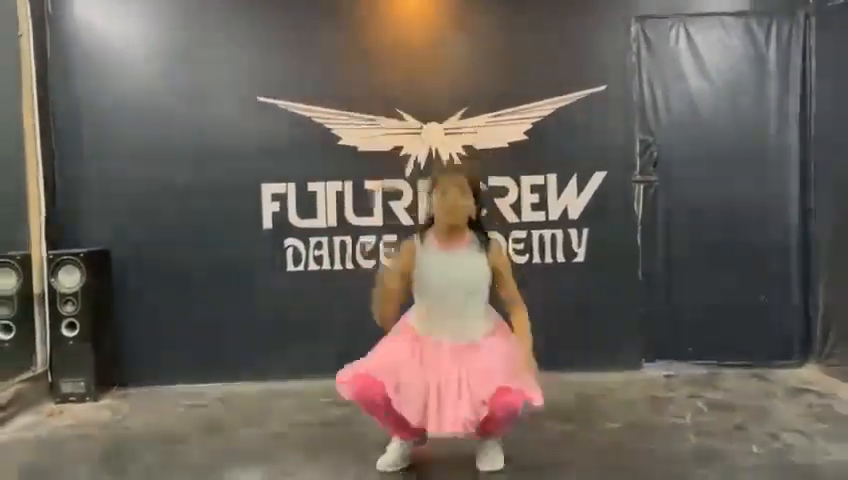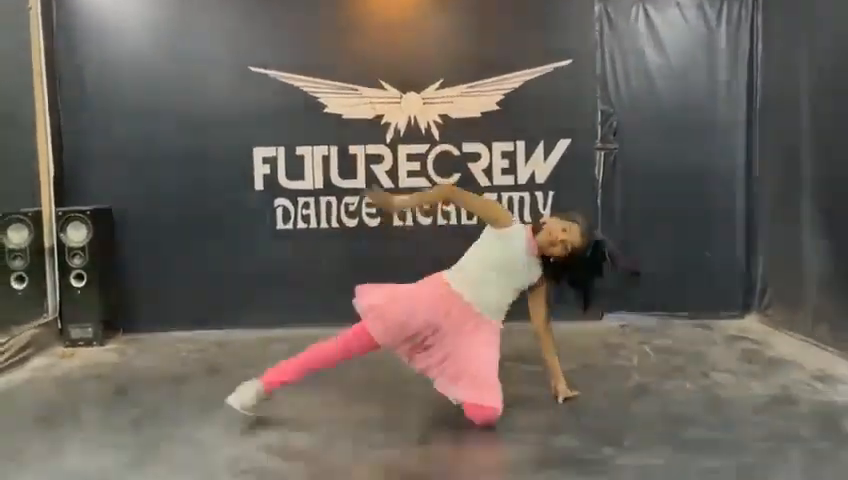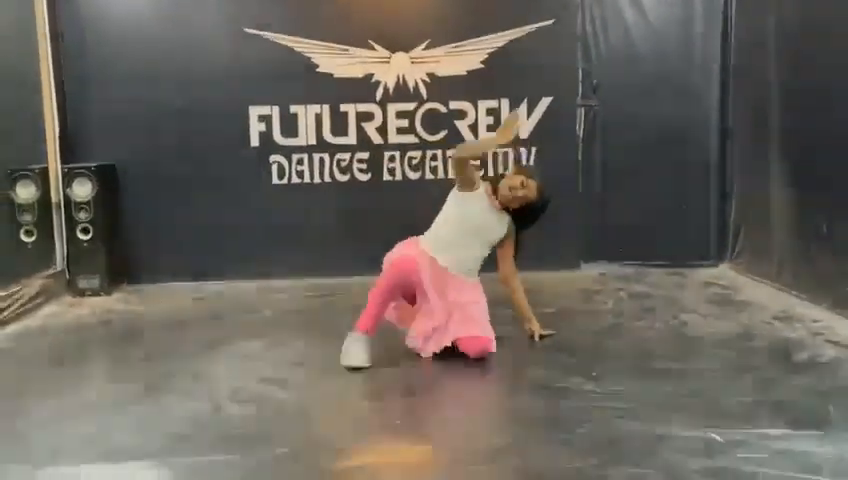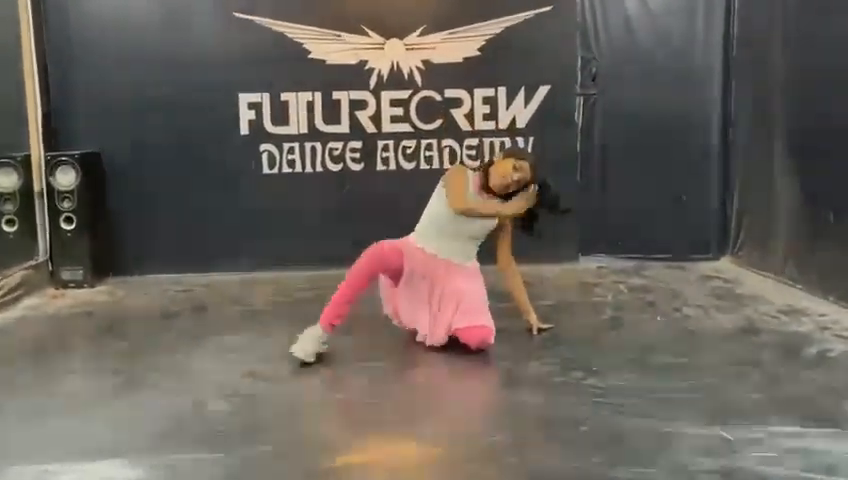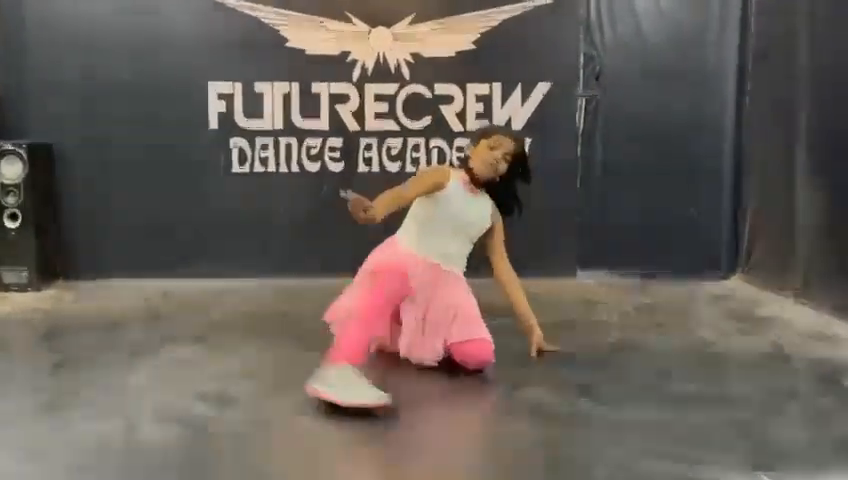
dt=0.5s
person 1, frame 1
left shoulder: (491, 251)
right shoulder: (413, 249)
left elbow: (516, 307)
right elbow: (385, 318)
left wrist: (524, 351)
right wrist: (387, 288)
left hip: (478, 343)
right hip: (420, 340)
left knee: (510, 401)
right knee: (358, 386)
left ankle: (489, 436)
right ankle: (408, 434)
person 1, frame 2
left shoulder: (539, 276)
right shoulder: (508, 224)
left elbow: (541, 326)
right elbow: (454, 192)
left wrist: (558, 379)
right wrist: (405, 200)
left hip: (477, 328)
right hip: (441, 299)
left knee: (484, 414)
right knee: (358, 339)
left ankle: (459, 381)
right ankle: (263, 386)
person 1, frame 3
left shoulder: (507, 226)
right shoulder: (471, 187)
left elbow: (508, 272)
left wrist: (530, 319)
left hip: (459, 284)
right hip: (419, 261)
left knee: (479, 348)
right knee: (403, 267)
right ankle: (360, 334)
person 1, frame 4
left shoulder: (502, 214)
right shoulder: (460, 175)
left elbow: (507, 262)
right elbow: (460, 206)
left wrist: (530, 313)
right wrist: (507, 208)
left hip: (458, 273)
right hip: (417, 255)
left knee: (479, 339)
right knee: (378, 254)
left ankle: (441, 318)
right ankle: (321, 330)
person 1, frame 5
left shoulder: (490, 212)
right shoulder: (441, 176)
left elbow: (503, 270)
right elbow: (397, 195)
left wrist: (532, 328)
right wrist: (372, 211)
left hip: (446, 280)
right hip: (402, 259)
left knee: (478, 357)
right knee: (395, 279)
right ankle: (339, 370)
